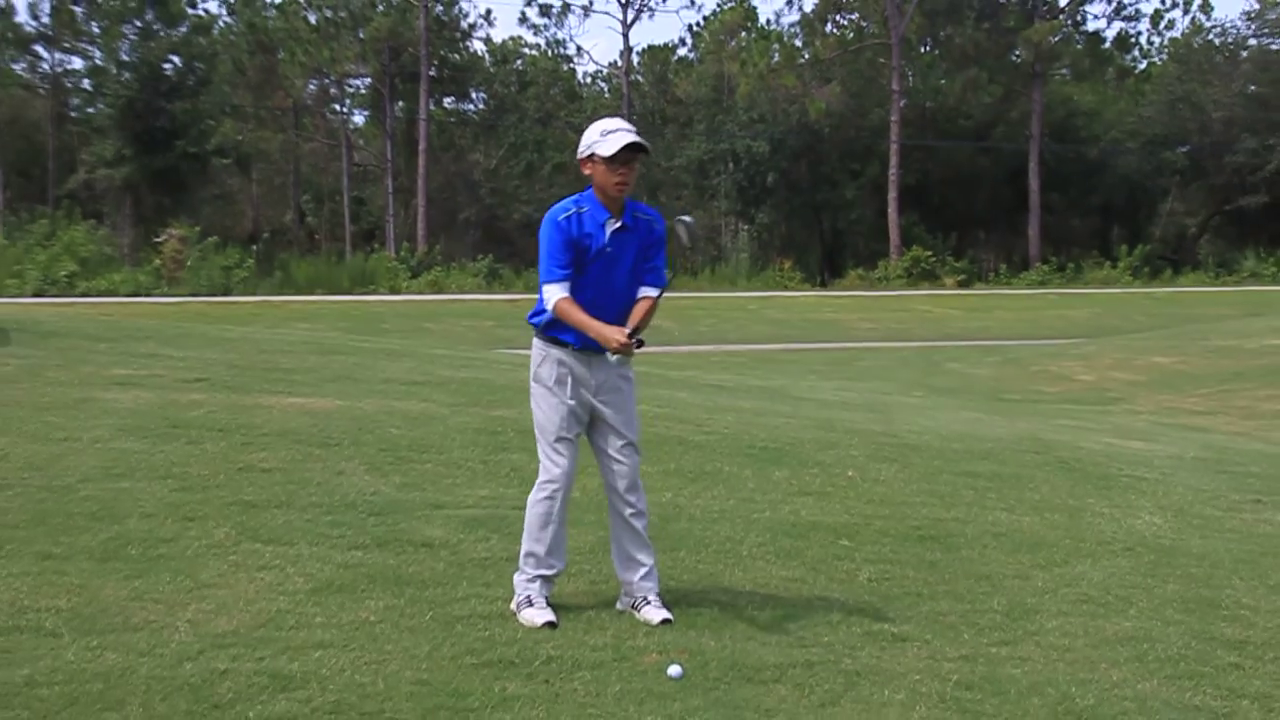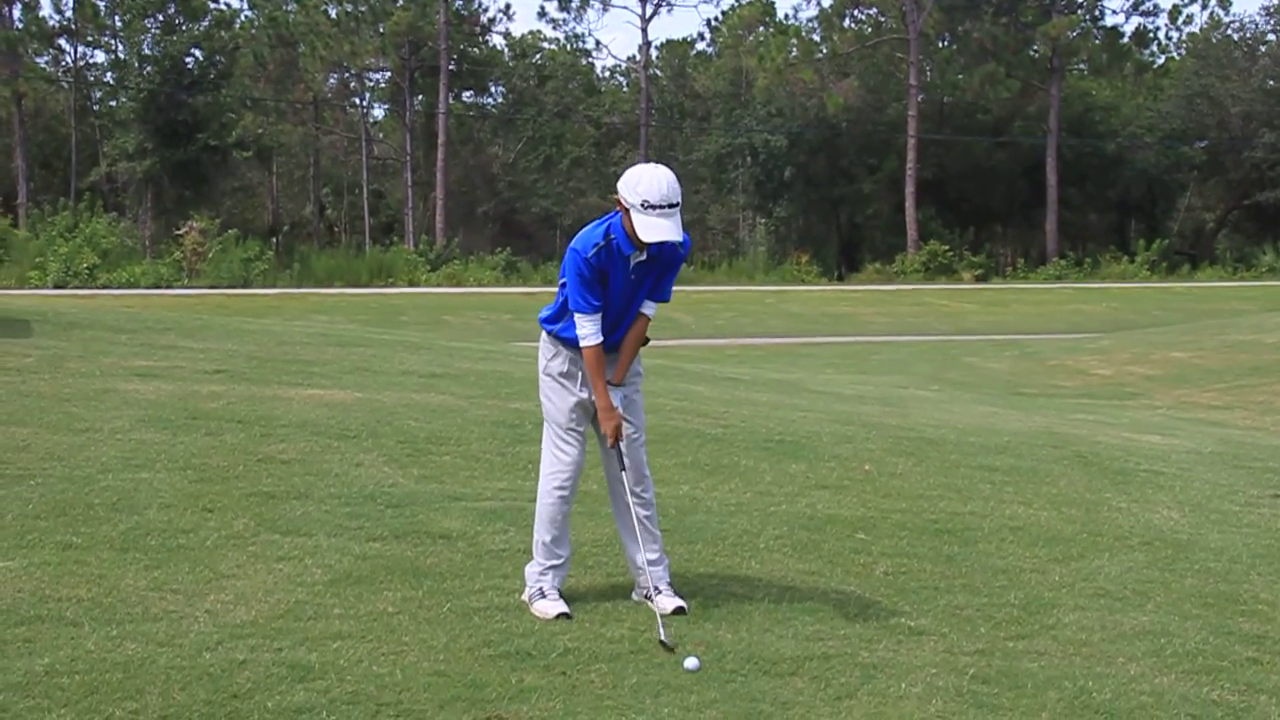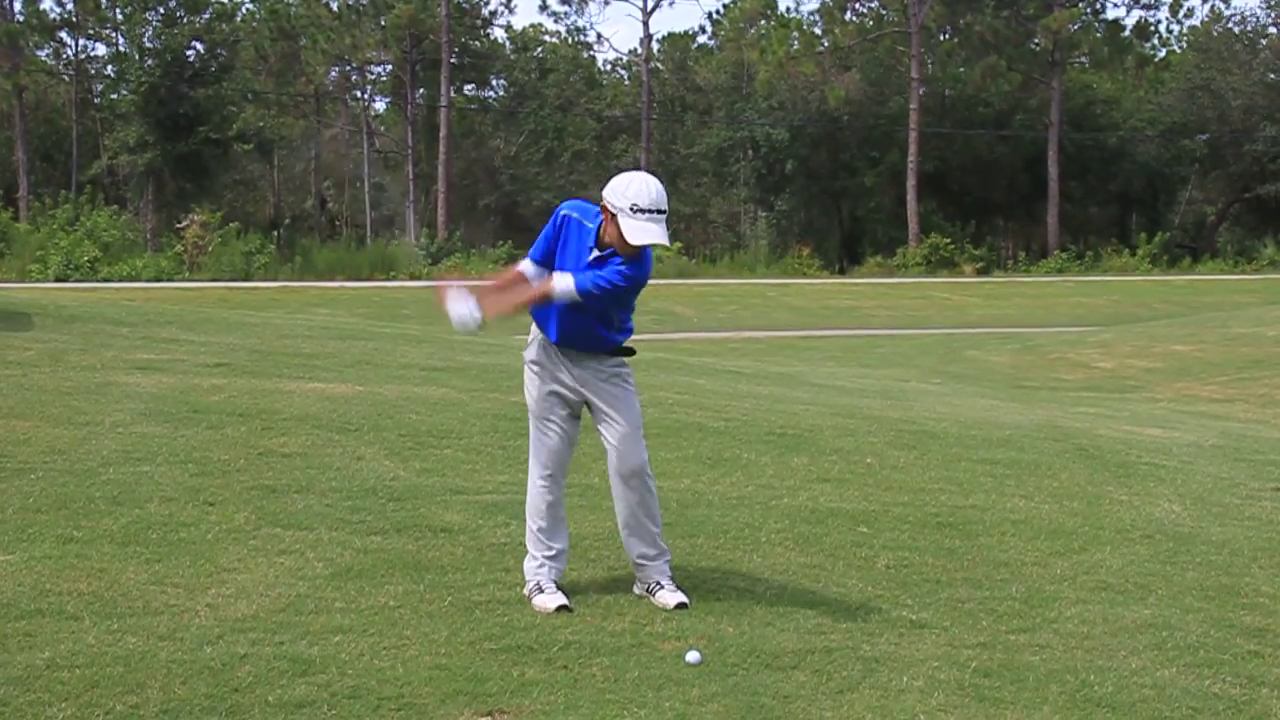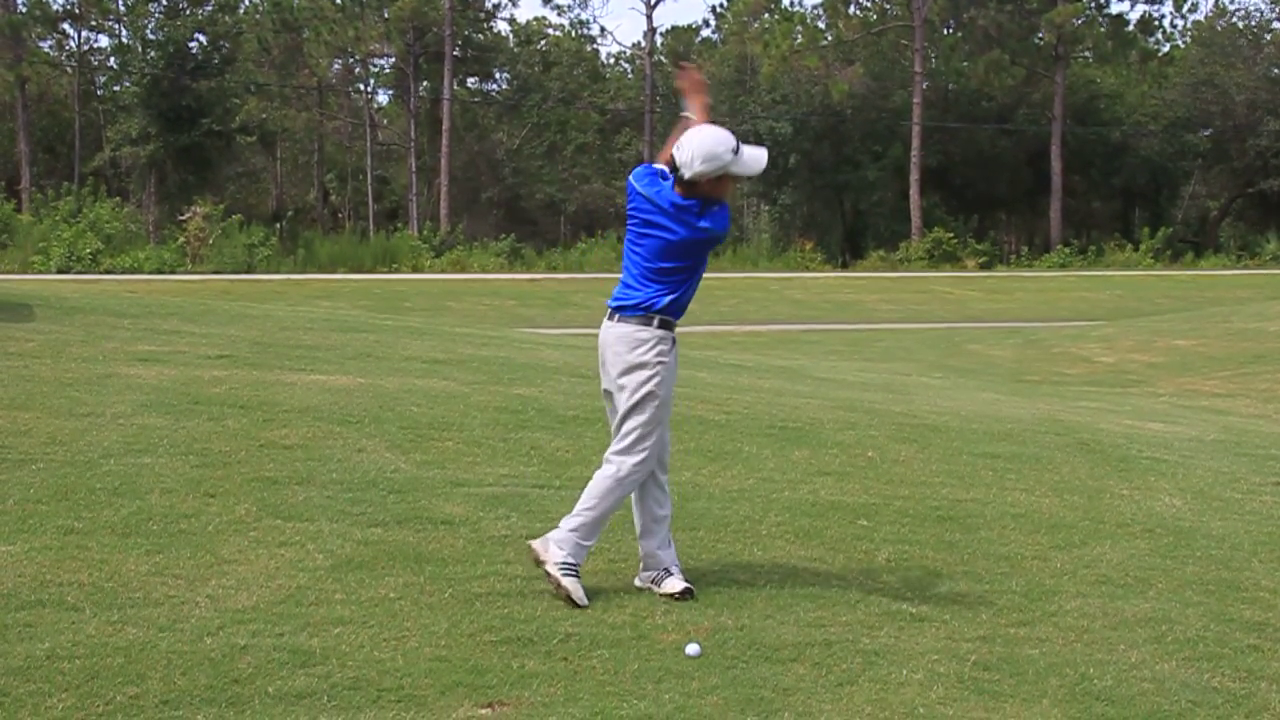
dt=1s
person 1, frame 1
left shoulder: (650, 225)
right shoulder: (561, 220)
left elbow: (649, 292)
right elbow: (555, 297)
left wrist: (628, 331)
right wrist: (601, 330)
left hip: (613, 364)
right hip: (559, 359)
left knee: (625, 476)
right knee: (556, 473)
left ankle: (638, 588)
right ankle: (531, 587)
person 1, frame 2
left shoulder: (674, 247)
right shoulder: (587, 249)
left elbow: (643, 314)
right elbow: (587, 333)
left wrist: (617, 385)
right wrist: (604, 405)
left hip: (621, 358)
right hip: (567, 356)
left knee: (633, 467)
right knee: (563, 466)
left ankle: (651, 578)
right ankle: (542, 580)
person 1, frame 3
left shoulder: (633, 267)
right shoulder: (571, 216)
left elbow: (556, 290)
right elbow: (531, 269)
left wrist: (480, 307)
right wrist: (480, 293)
left hip: (604, 366)
right hip: (550, 353)
left knee: (631, 464)
right knee: (547, 466)
left ankle: (654, 573)
right ankle: (542, 575)
person 1, frame 4
left shoulder: (645, 187)
right shoulder: (711, 225)
left elbow: (664, 163)
left wrist: (693, 111)
right wrist: (699, 106)
left hip: (622, 330)
right hip: (645, 341)
left knee: (651, 456)
right knee: (631, 456)
left ankle: (657, 564)
right ankle: (563, 546)
